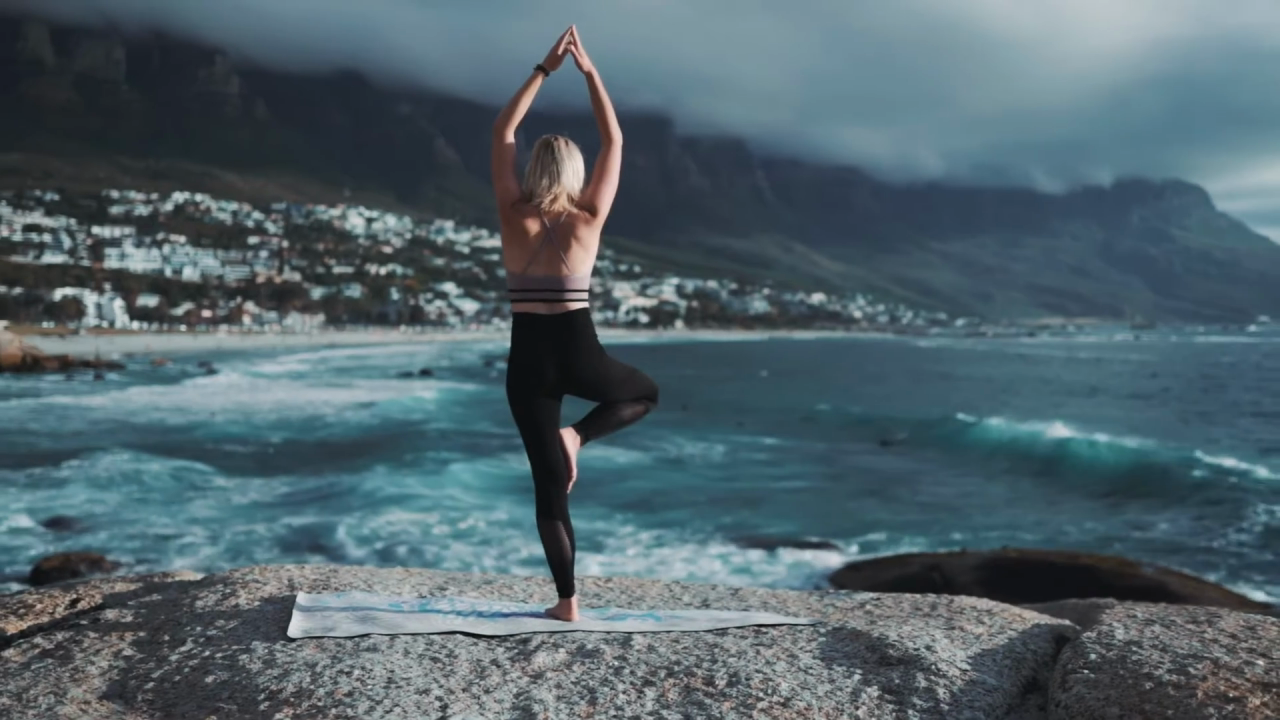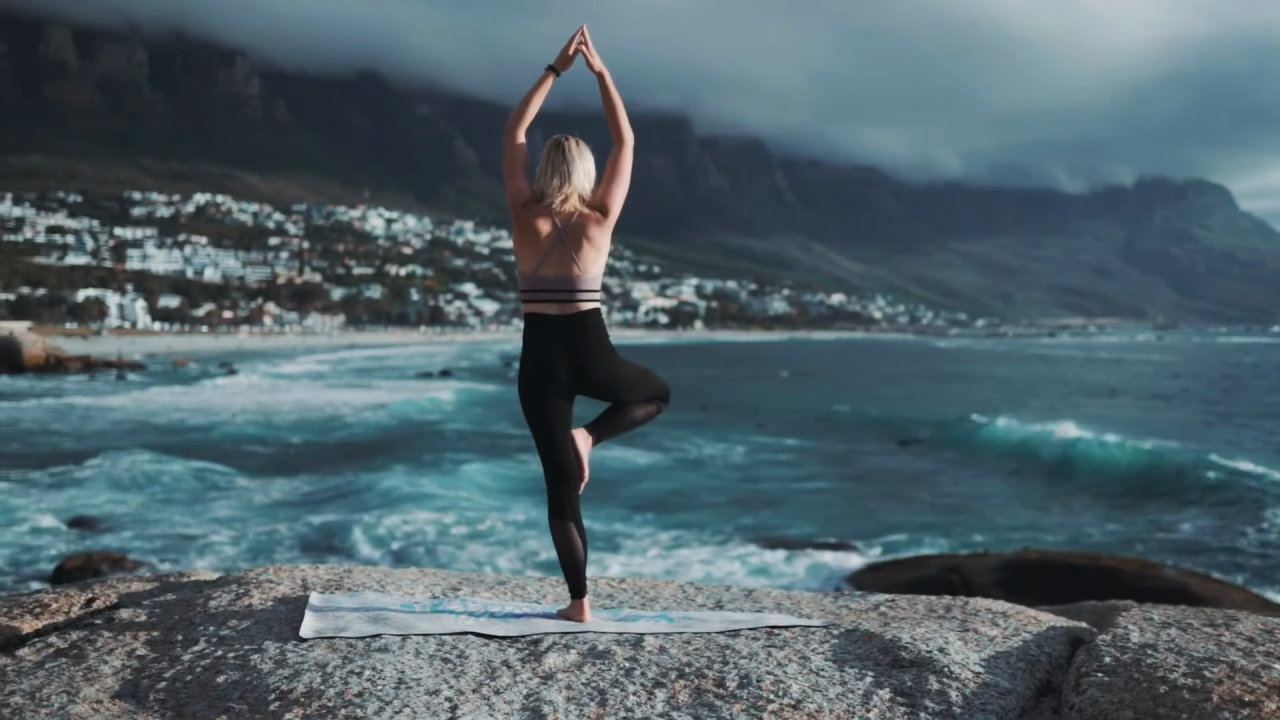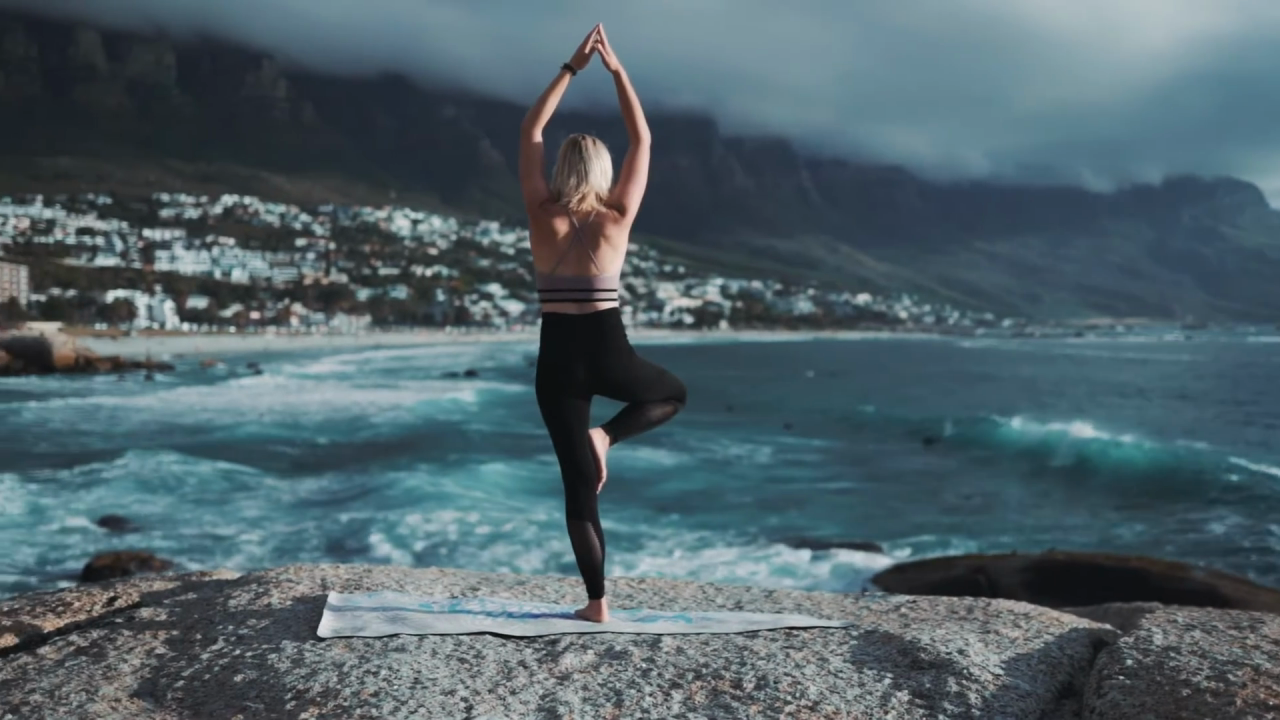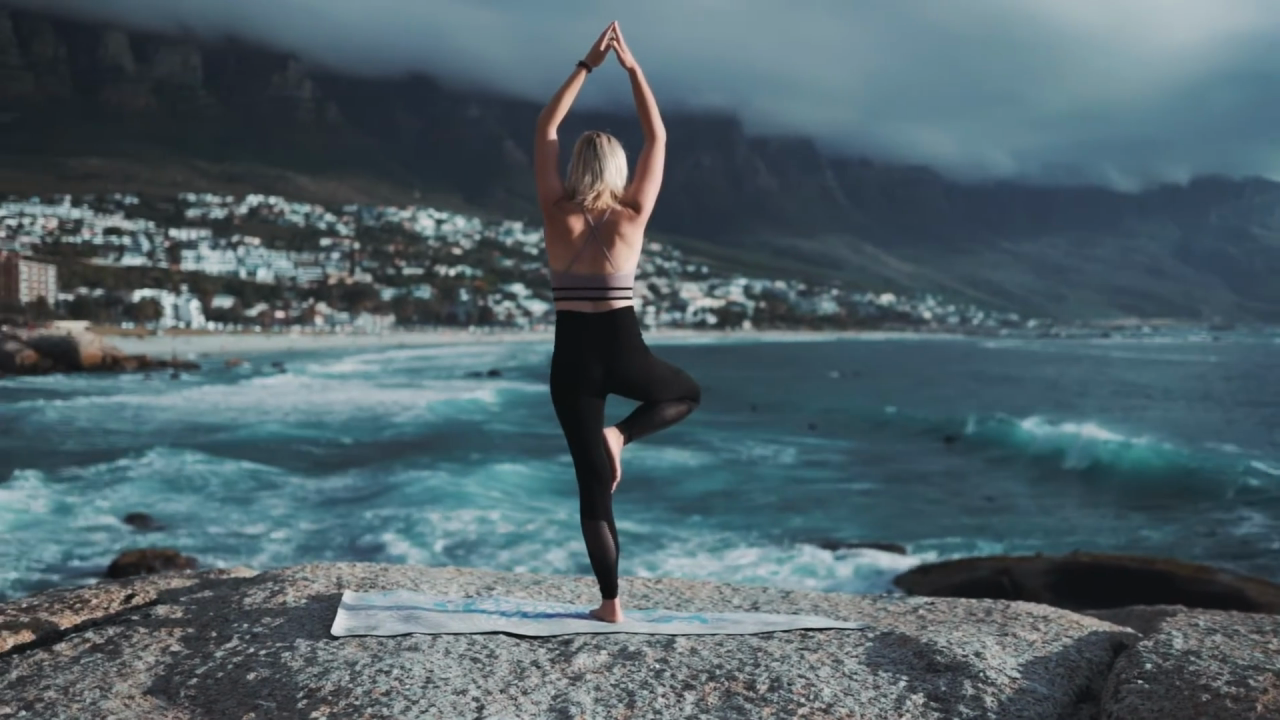
dt=0.3s
person 1, frame 1
left shoulder: (513, 217)
right shoulder: (588, 219)
left elbow: (502, 133)
right elbow: (613, 139)
left wrist: (545, 69)
right wrist: (587, 69)
left hip: (528, 360)
right hip: (579, 355)
left knee: (549, 487)
right knee: (645, 392)
left ankle: (567, 601)
right ankle: (578, 434)
person 1, frame 2
left shoulder: (524, 217)
right shoulder: (599, 220)
left elbow: (513, 133)
right elbow: (625, 140)
left wrist: (555, 69)
right wrist: (599, 69)
left hip: (540, 360)
right hip: (590, 355)
left knee: (561, 487)
right knee: (657, 393)
left ankle: (578, 603)
right ankle: (589, 436)
person 1, frame 3
left shoulder: (542, 217)
right shoulder: (617, 219)
left elbow: (530, 132)
right elbow: (642, 138)
left wrist: (571, 68)
right wrist: (615, 68)
left hip: (558, 361)
right hip: (609, 355)
left knee: (578, 487)
right knee: (674, 393)
left ankle: (597, 604)
right ankle: (607, 436)
person 1, frame 4
left shoulder: (557, 214)
right shoulder: (632, 216)
left elbow: (545, 129)
right elbow: (657, 136)
left wrist: (588, 64)
right wrist: (630, 65)
left hip: (573, 359)
right hip: (623, 354)
left knee: (593, 487)
right knee: (687, 392)
left ankle: (610, 604)
right ankle: (621, 434)
